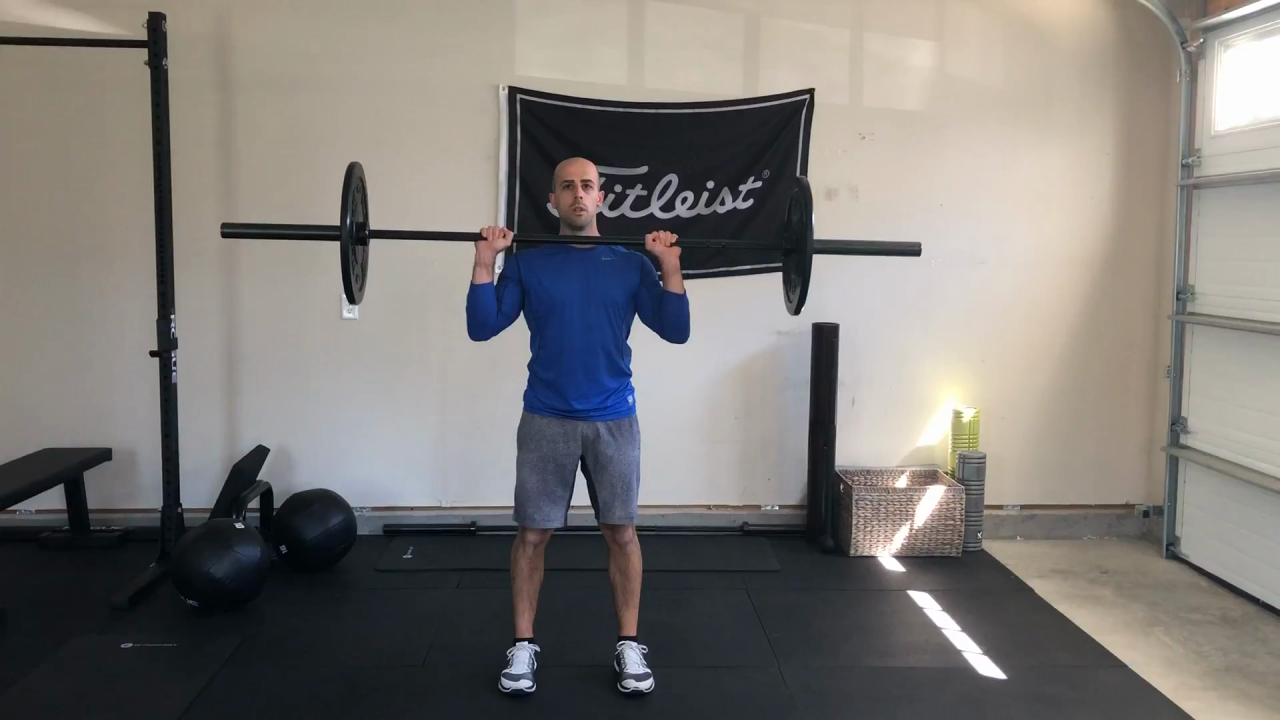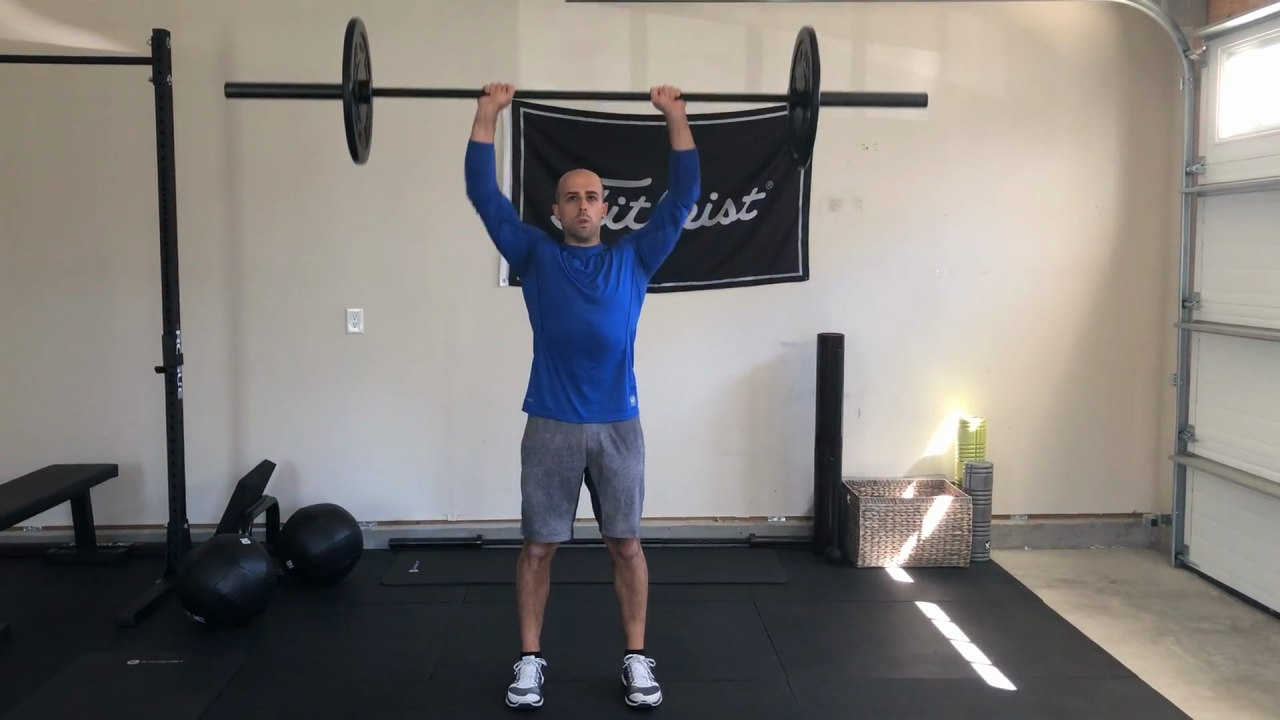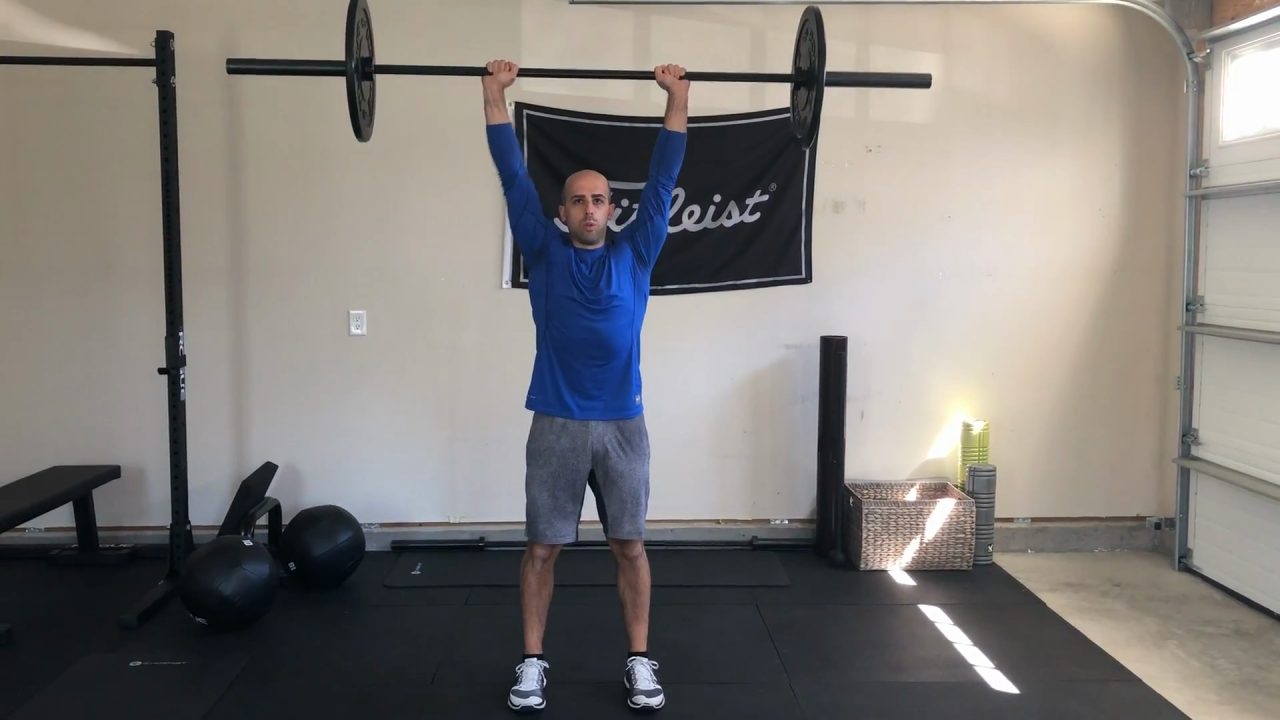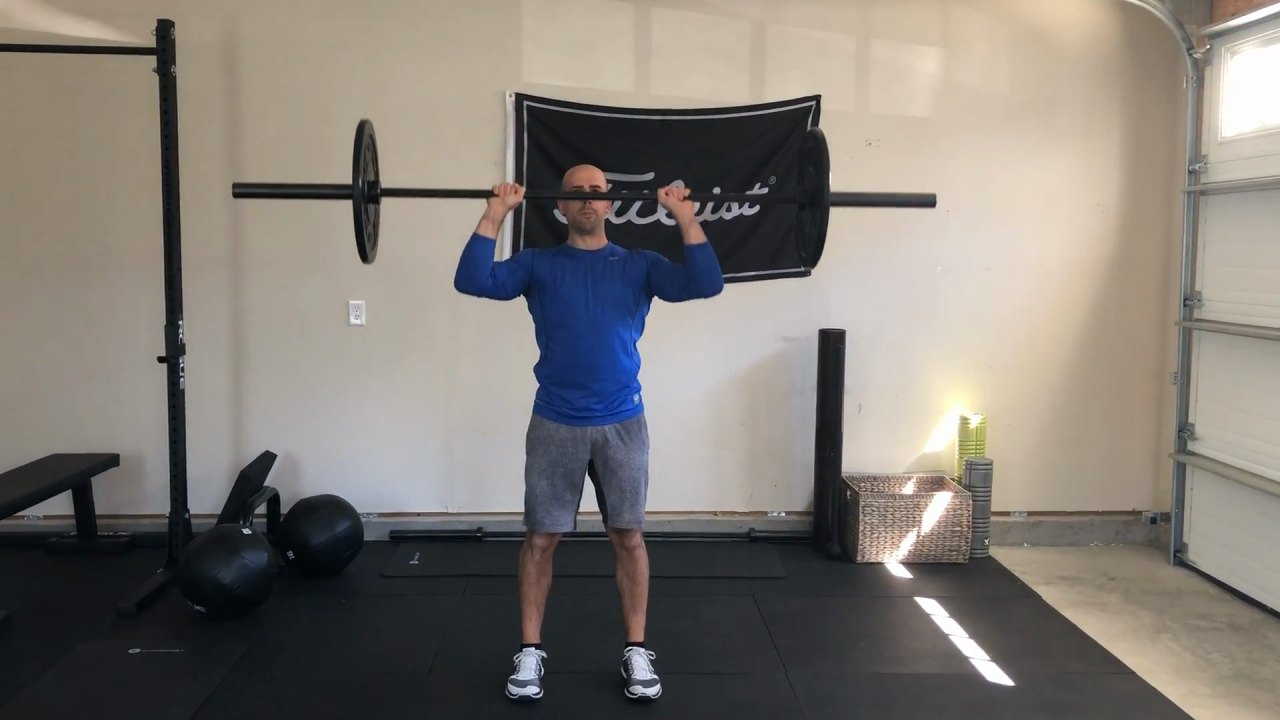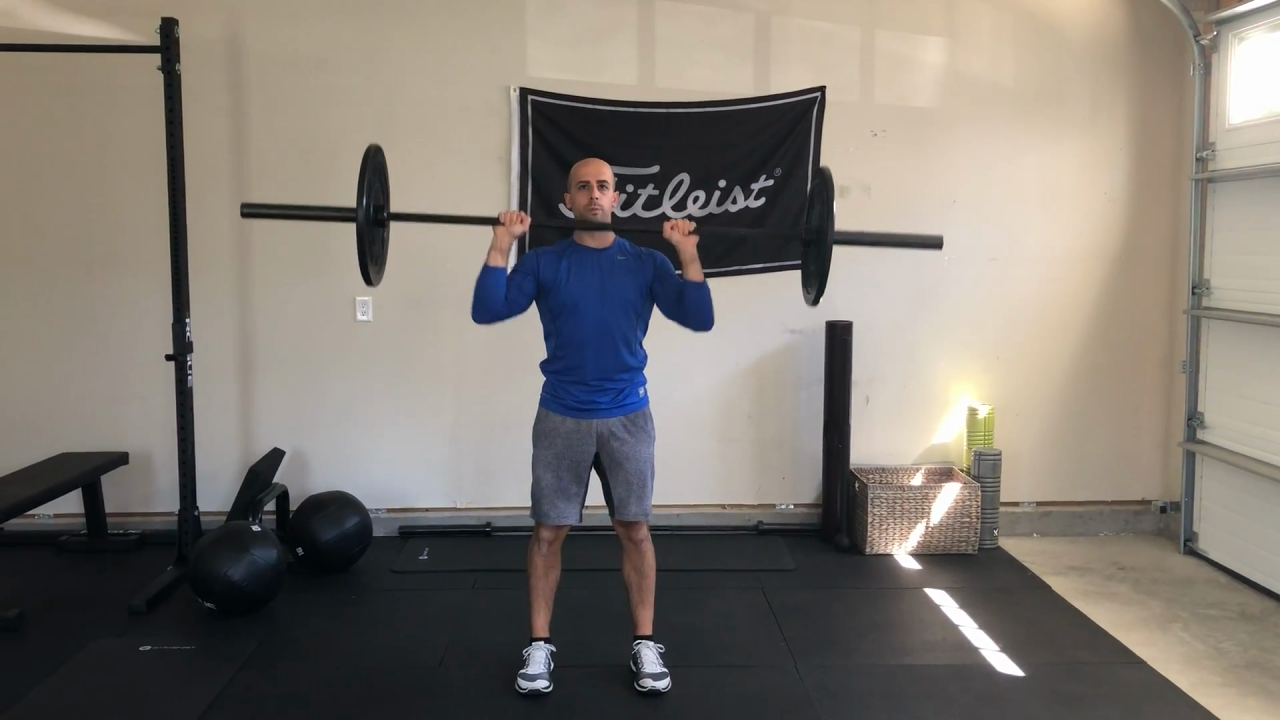
dt=1s
person 1, frame 1
left shoulder: (630, 264)
right shoulder: (528, 263)
left elbow: (677, 330)
right elbow: (481, 327)
left wrist: (670, 266)
right wrist: (484, 262)
left hip: (614, 420)
right hip: (545, 419)
left knee: (621, 533)
right knee: (532, 533)
left ankle: (628, 646)
right ankle: (523, 646)
person 1, frame 2
left shoulder: (634, 258)
right shoulder: (535, 255)
left elbow: (684, 193)
right elbow: (481, 190)
left wrist: (676, 117)
right wrist: (487, 114)
left hip: (618, 427)
right hip: (551, 428)
left knee: (626, 544)
right knee: (537, 547)
left ankle: (636, 659)
right ankle: (530, 659)
person 1, frame 3
left shoulder: (635, 254)
right shoulder: (542, 251)
left elbow: (662, 177)
right elbow: (512, 173)
left wrist: (677, 96)
right wrist: (494, 92)
left hip: (623, 427)
right hip: (556, 428)
left knee: (630, 547)
right knee: (541, 549)
left ankle: (639, 662)
right ankle: (532, 661)
person 1, frame 4
left shoulder: (640, 265)
right shoulder: (537, 263)
left elbow: (706, 283)
right elbow: (472, 281)
left wrist: (684, 216)
right wrist: (494, 214)
left hip: (623, 423)
right hip: (554, 424)
left knee: (628, 536)
right knee: (540, 538)
left ankle: (636, 652)
right ankle: (529, 652)
person 1, frame 5
left shoulder: (647, 263)
right shoulder: (543, 262)
left elbow: (699, 318)
right elbow: (486, 310)
left wrist: (689, 253)
right wrist: (500, 247)
left hip: (628, 416)
right hip: (561, 417)
left knee: (635, 529)
right knee: (548, 531)
left ankle: (645, 644)
right ankle: (539, 645)
